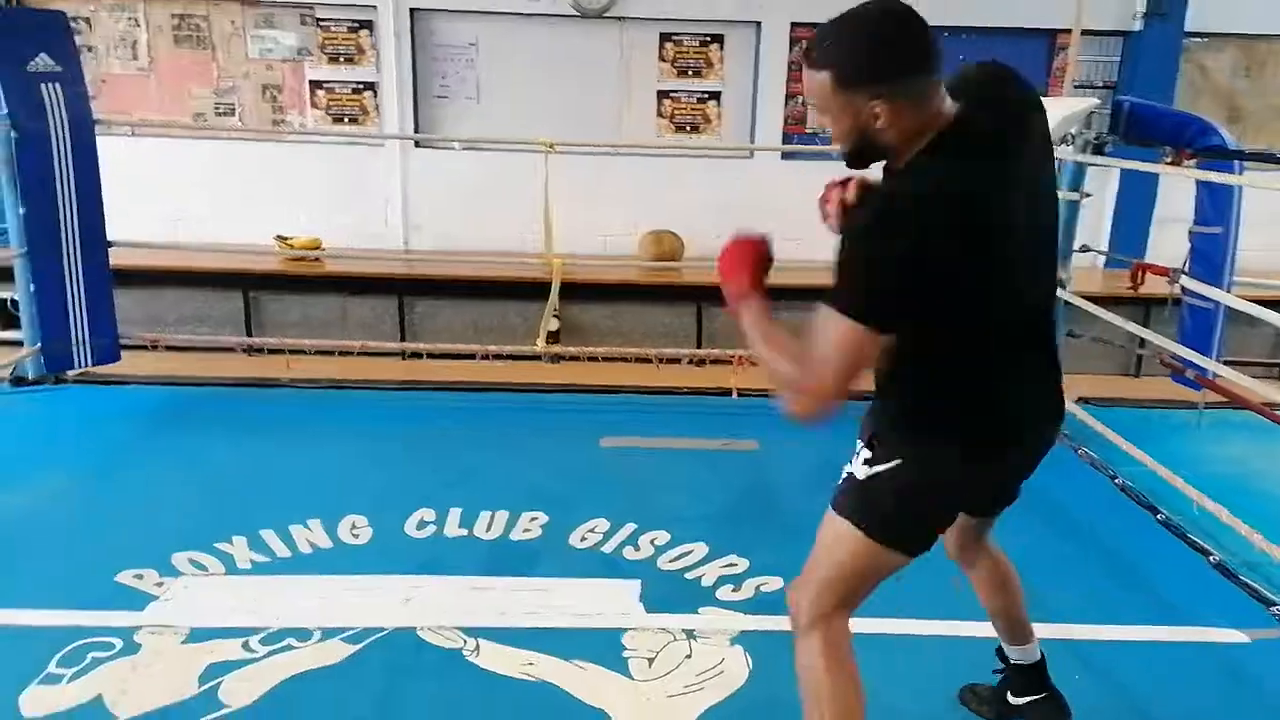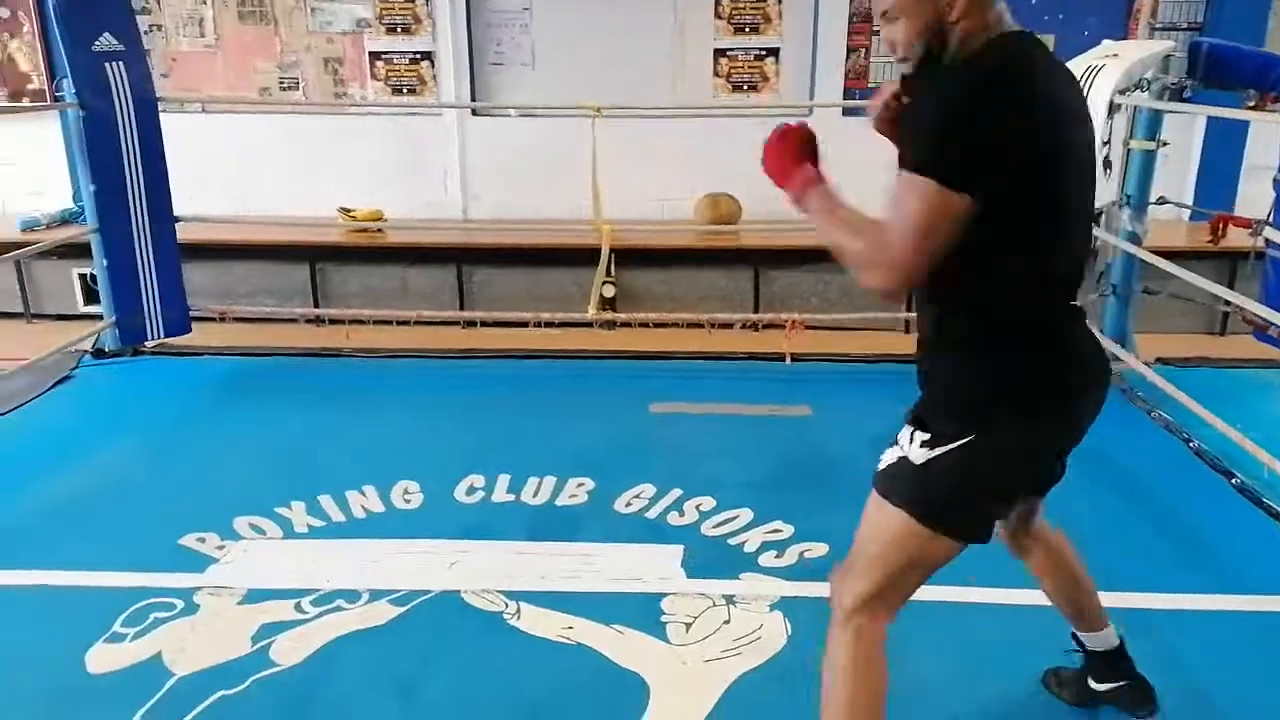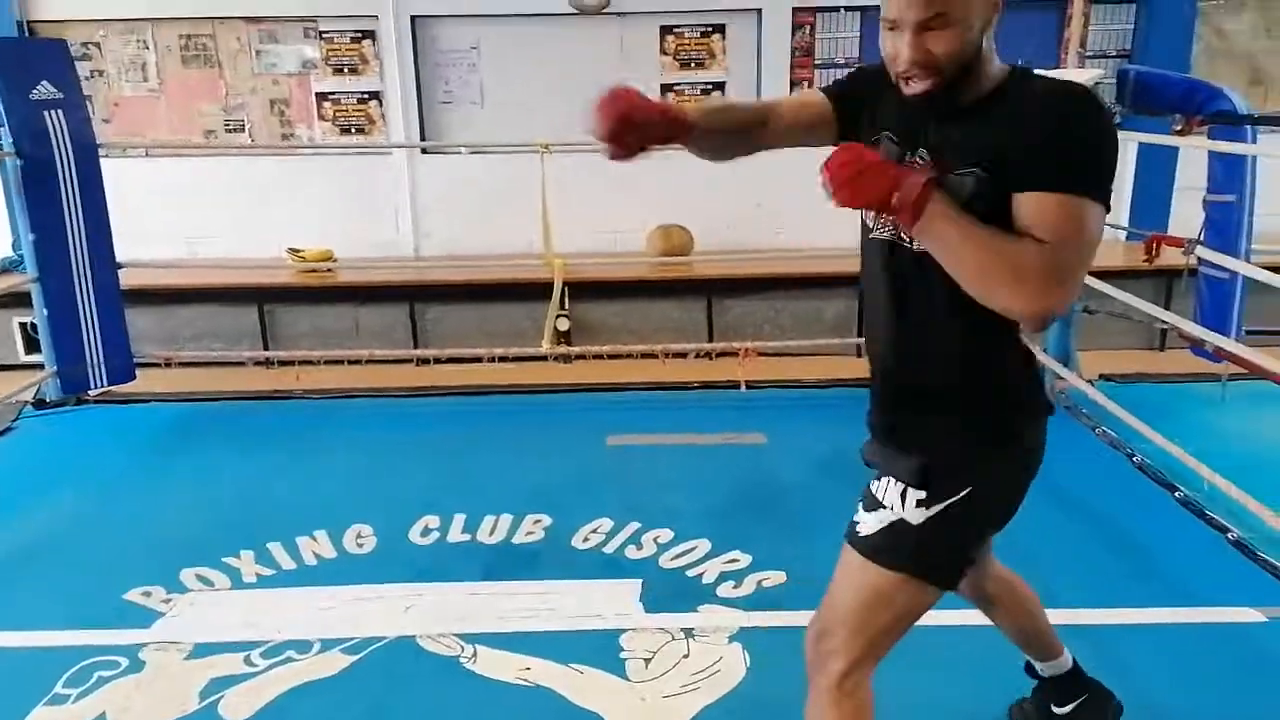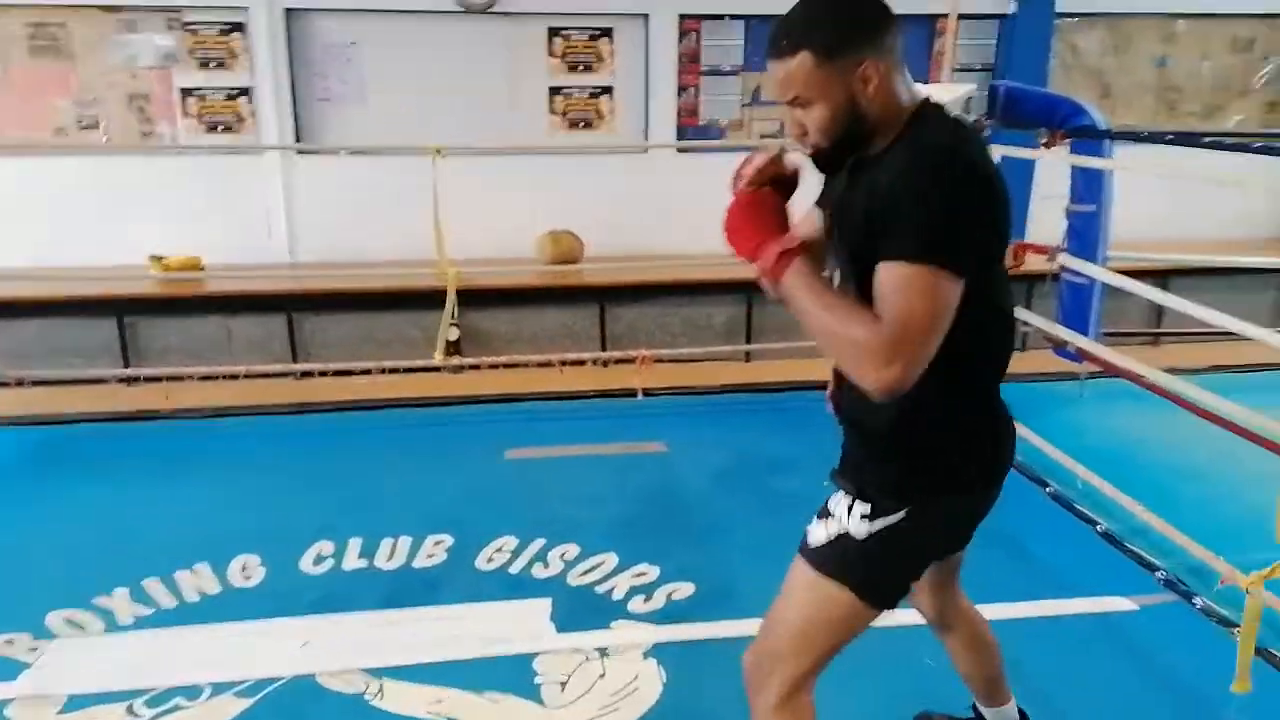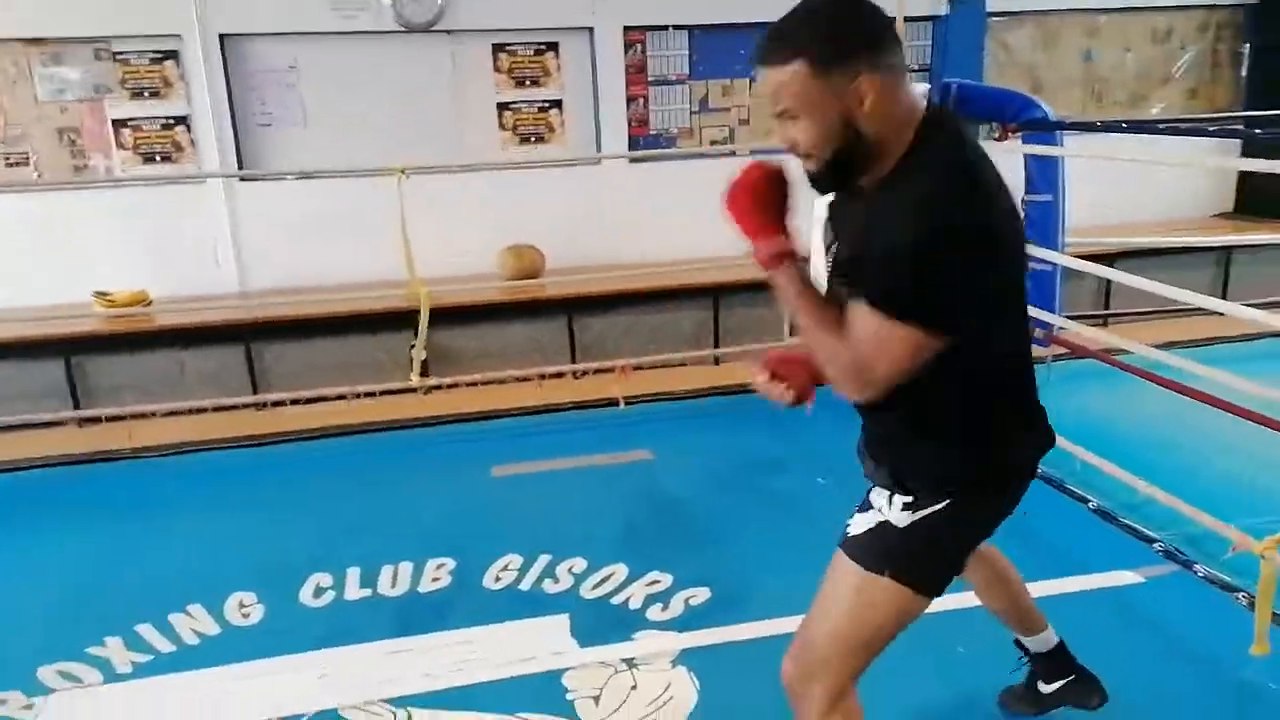
dt=0.5s
person 1, frame 1
left shoulder: (897, 226)
right shoulder: (996, 94)
left elbow: (809, 394)
left wrist: (743, 291)
left hip: (951, 433)
right hip: (1030, 415)
left knee: (814, 614)
right knee: (967, 539)
person 1, frame 2
left shoulder: (980, 91)
right shoulder: (1024, 69)
left elbow: (888, 267)
left wrist: (797, 179)
right wrist: (906, 125)
left hip: (988, 403)
right hip: (1049, 383)
left knee: (856, 601)
right knee: (1017, 521)
person 1, frame 3
left shoulder: (1062, 117)
right shoulder: (887, 96)
left elbow: (1040, 290)
right elbow: (757, 126)
left wrist: (910, 195)
right wrist: (664, 121)
left hip: (965, 437)
right hip: (922, 421)
left knee: (836, 653)
right knee: (970, 568)
person 1, frame 4
left shoulder: (942, 176)
right shoulder: (869, 151)
left elbow: (886, 364)
right elbow: (825, 259)
left wrist: (776, 255)
right wrist: (770, 215)
left hip: (925, 469)
right hip: (951, 454)
right knee: (935, 595)
person 1, frame 5
left shoulder: (928, 217)
left elbow: (860, 375)
right elbow: (871, 314)
left wrist: (773, 251)
right wrist: (811, 358)
left hip: (946, 465)
right hip: (987, 431)
right knee: (958, 548)
